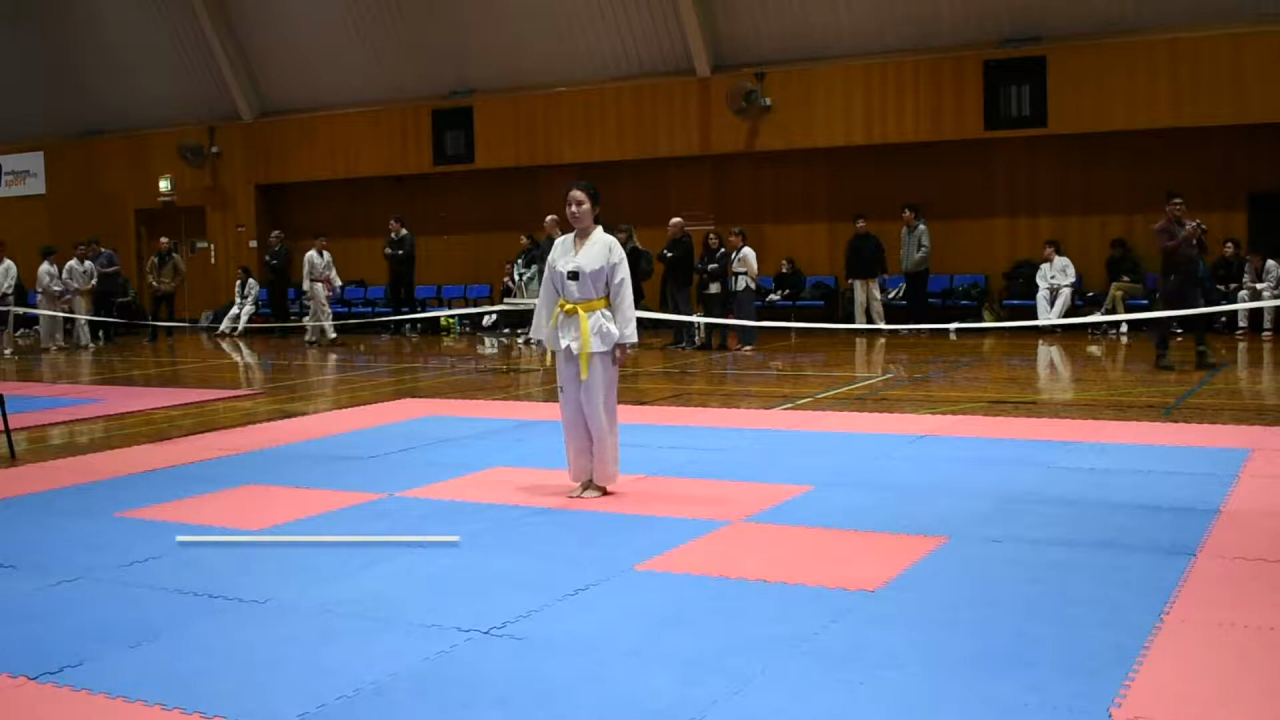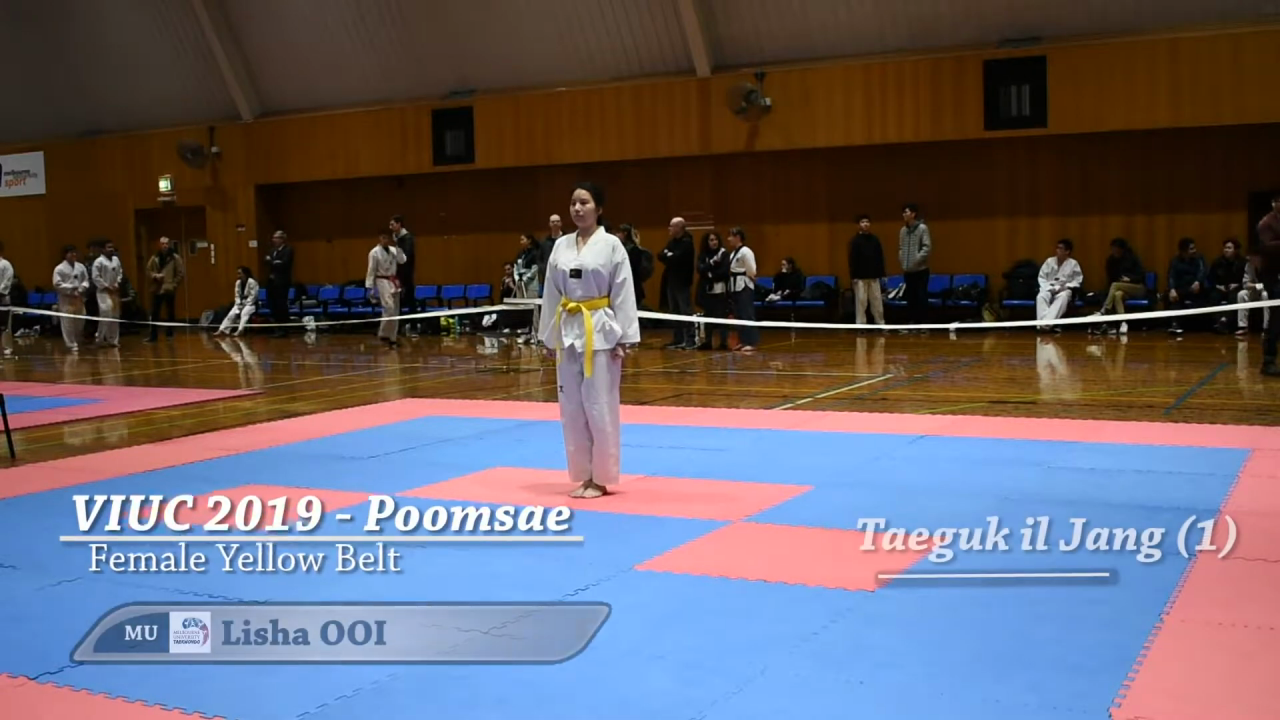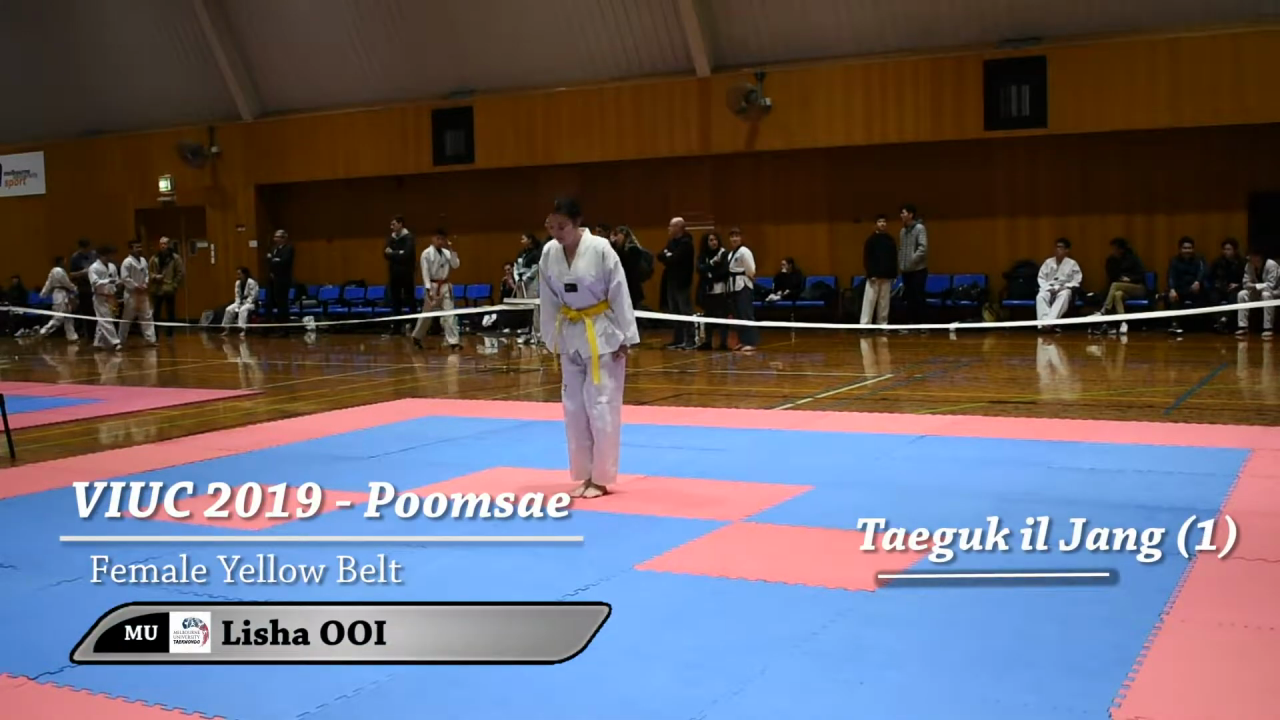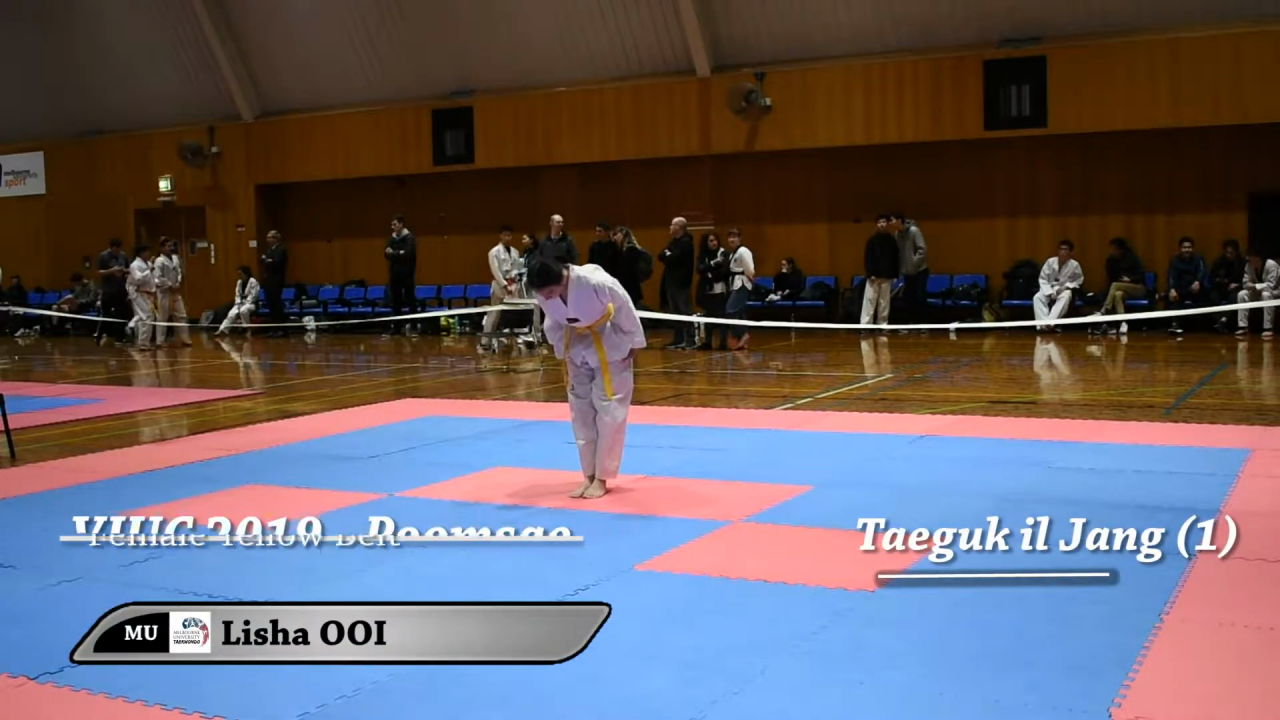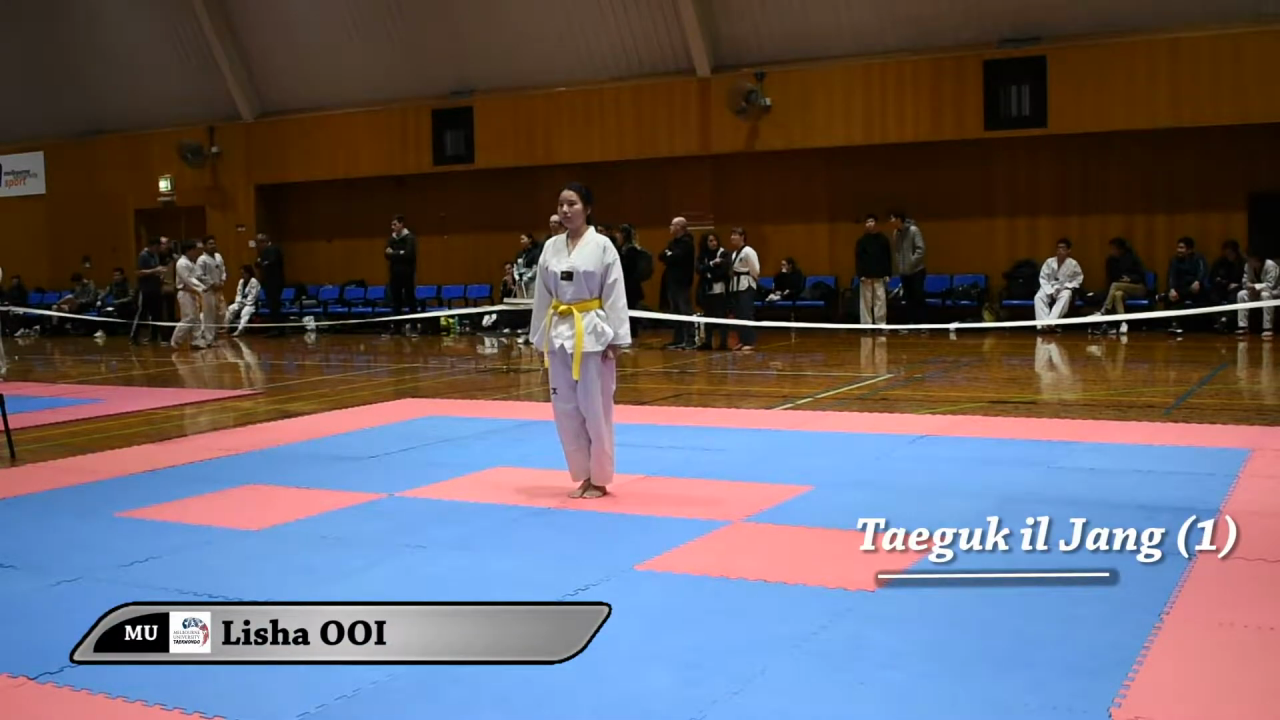
dt=1s
person 1, frame 1
left shoulder: (609, 245)
right shoulder: (560, 245)
left elbow: (622, 295)
right elbow: (548, 293)
left wrist: (623, 340)
right wrist: (544, 335)
left hip: (597, 333)
right hip: (565, 333)
left knee: (598, 408)
right knee: (572, 409)
left ankle: (601, 479)
right ankle: (584, 475)
person 1, frame 2
left shoulder: (611, 245)
right shoulder: (561, 245)
left elbow: (623, 294)
right elbow: (551, 293)
left wrist: (623, 339)
right wrist: (549, 336)
left hip: (600, 332)
right hip: (568, 332)
left knee: (600, 406)
right knee: (572, 408)
left ankle: (601, 478)
right ankle: (584, 475)
person 1, frame 3
left shoulder: (601, 249)
right shoulder: (549, 253)
left elbow: (620, 297)
right elbow: (549, 300)
left wrist: (624, 340)
right wrist: (554, 340)
left hip: (602, 336)
right hip: (571, 337)
left knee: (602, 408)
right knee: (574, 409)
left ankle: (601, 479)
right ankle: (584, 476)
person 1, frame 4
left shoulder: (594, 281)
right shoulder: (544, 292)
left elbow: (625, 308)
left wrist: (633, 344)
right wrist: (563, 349)
left hip: (610, 343)
right hip: (578, 345)
left knee: (609, 409)
right knee: (581, 410)
left ankle: (602, 478)
right ankle: (589, 475)
person 1, frame 5
left shoulder: (602, 246)
right shoulder: (551, 247)
left elbow: (615, 296)
right elbow: (543, 296)
left wrist: (615, 340)
right wrist: (543, 339)
left hip: (592, 334)
right hip: (560, 334)
left knee: (595, 408)
right knee: (566, 410)
left ankle: (599, 479)
right ankle: (583, 476)
